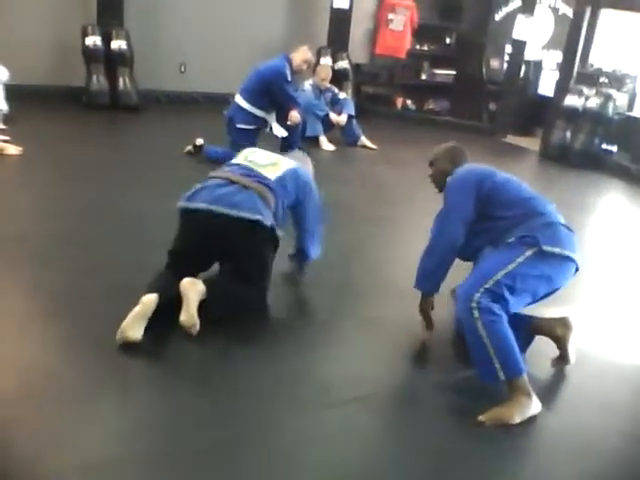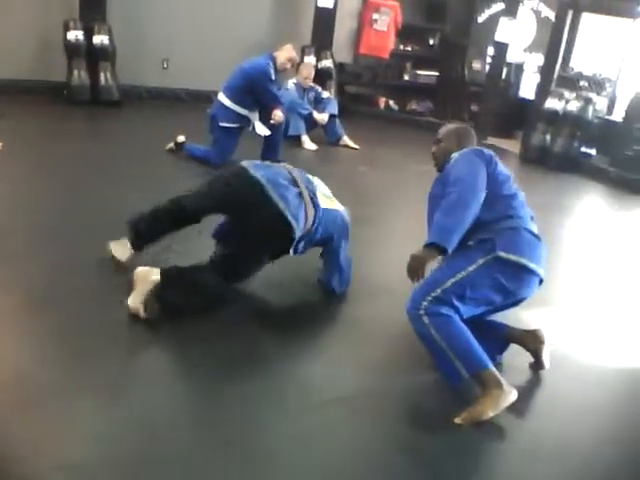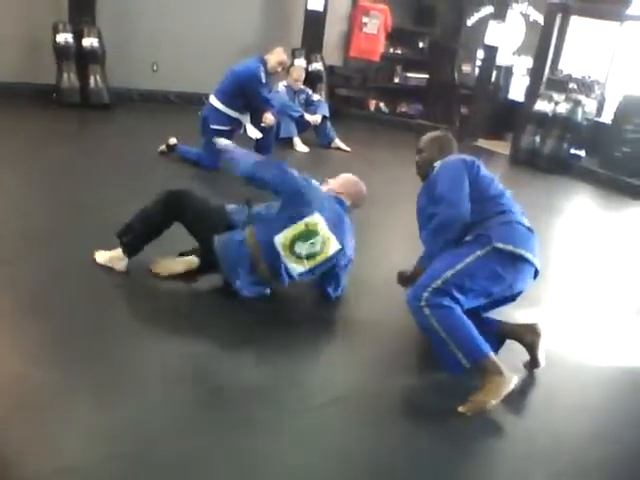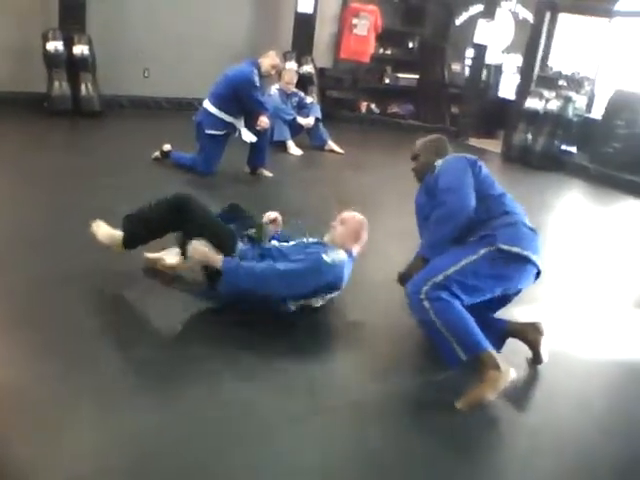
dt=0.5s
person 1, frame 1
left shoulder: (462, 180)
right shoulder: (475, 181)
left elbow: (446, 239)
right elbow: (473, 243)
left wrist: (427, 291)
left hip: (542, 246)
right hip: (550, 250)
left knee: (475, 301)
right knee: (471, 316)
left ankle: (523, 396)
right ankle: (551, 327)
person 1, frame 2
left shoulder: (468, 159)
right shoulder: (472, 167)
left elbow: (464, 202)
left wrist: (433, 248)
left hip: (504, 253)
right hip: (522, 261)
left knee: (424, 306)
right knee: (446, 314)
left ankle: (495, 388)
right ankle: (524, 338)
person 1, frame 3
left shoulder: (450, 167)
right shoulder: (448, 177)
left elbow: (451, 217)
left wrist: (424, 266)
right wrist: (421, 274)
left hip: (501, 247)
right hip: (516, 256)
left knee: (425, 298)
right knee: (445, 314)
left ankle: (496, 376)
right ankle: (520, 332)
person 1, frame 4
left shoulder: (450, 167)
right shoulder: (433, 187)
left elbow: (457, 209)
left wrist: (422, 258)
right wrist: (420, 267)
left hip: (505, 246)
right hip: (515, 254)
left knee: (423, 292)
right knee: (448, 318)
left ankle: (492, 369)
right ankle: (522, 331)
person 2, frame 1
left shoulder: (248, 154)
right shoulder: (304, 179)
right elbow: (310, 239)
left wrist: (223, 256)
right wrist: (299, 265)
left hip: (198, 204)
right hip: (249, 220)
left knee: (176, 269)
right knee: (252, 292)
left ankle: (151, 299)
right ankle: (201, 290)
person 2, frame 2
left shoulder: (305, 177)
right shoulder: (340, 222)
right elbow: (337, 285)
left wrist: (221, 239)
right hip: (276, 223)
left knee: (185, 206)
right knee: (223, 274)
left ankle: (130, 244)
right ankle: (158, 276)
person 2, frame 3
left shoulder: (310, 192)
right shoulder: (346, 243)
left elbow: (262, 171)
right elbow: (331, 291)
left wrist: (231, 150)
left hip: (239, 254)
right hip: (256, 283)
left knee: (176, 200)
left ankle: (122, 253)
right ankle: (194, 261)
person 2, frame 4
left shoulder: (330, 265)
right shoulder: (333, 255)
left elbow: (268, 279)
left wrist: (217, 260)
right wrist: (273, 231)
left hip: (240, 281)
left knee: (183, 205)
right knee: (234, 215)
left ankle: (122, 237)
right ankle: (178, 255)
person 3, frame 1
right shoulder: (277, 70)
left elbow: (290, 98)
right elbow: (288, 98)
left wrist: (294, 110)
right wrist: (294, 108)
left hip: (257, 115)
right hip: (245, 115)
left knee: (294, 121)
right ankle: (200, 147)
person 3, frame 2
left shoulder: (267, 65)
right shoulder: (262, 68)
left elbow: (270, 97)
right elbow: (271, 97)
left wrist: (277, 110)
right wrist: (277, 108)
left hip: (243, 111)
right hip: (227, 114)
left knee: (276, 120)
right knee: (218, 160)
left ankle: (270, 161)
right ankle: (181, 144)
person 3, frame 3
left shoulder: (258, 67)
right shoulder: (253, 71)
left elbow: (264, 97)
right elbow: (261, 99)
left wrist: (268, 112)
right wrist: (268, 111)
left hip: (233, 113)
right hip: (219, 117)
left knee: (268, 122)
right knee: (210, 163)
right ankle: (174, 146)
person 3, frame 4
left shoulder: (251, 70)
right shoulder: (247, 75)
left elbow: (256, 102)
right elbow: (255, 103)
left wrist: (262, 116)
right wrist: (262, 115)
left hip: (226, 119)
right hip: (213, 121)
left knee: (262, 128)
right knee: (205, 169)
left ankle: (256, 167)
right ankle: (168, 152)
